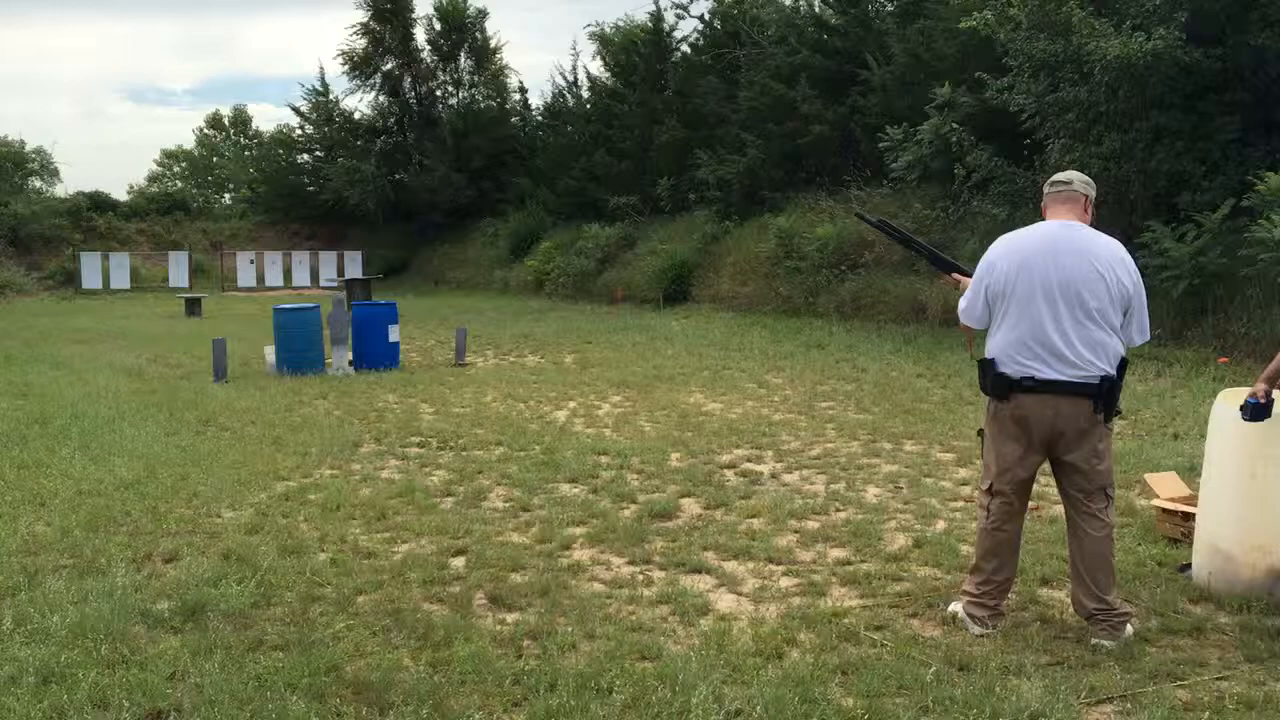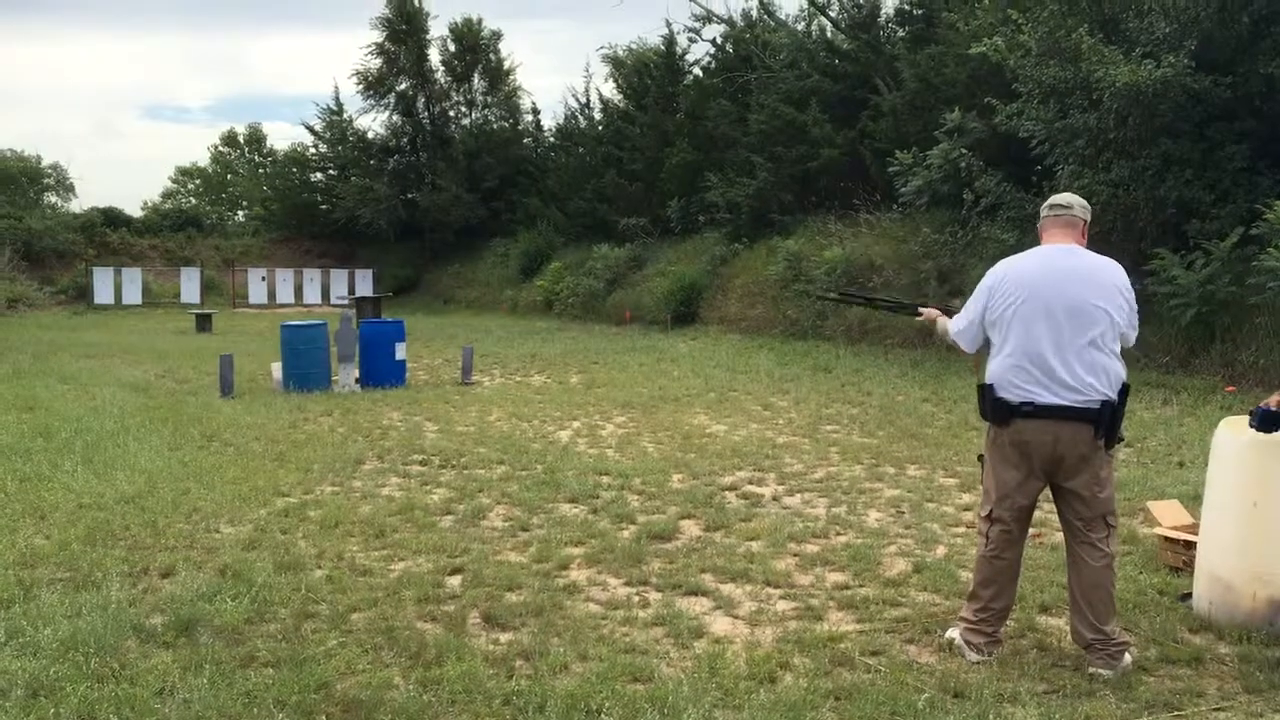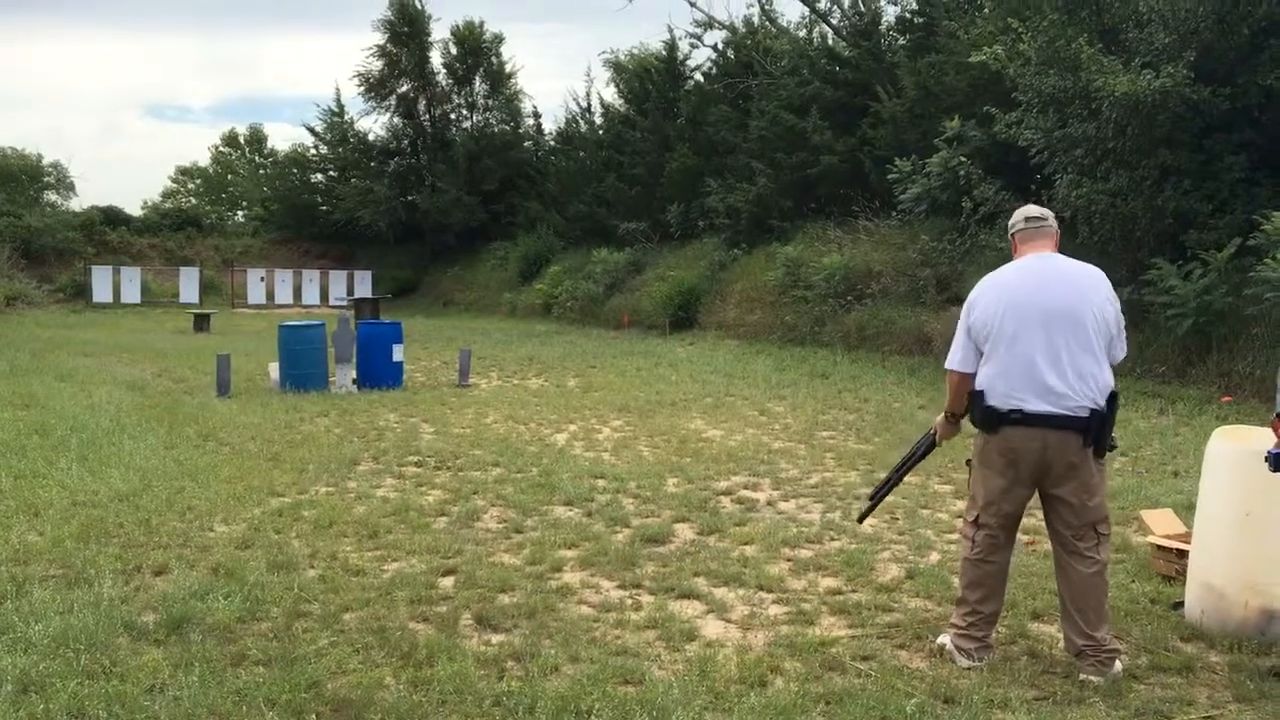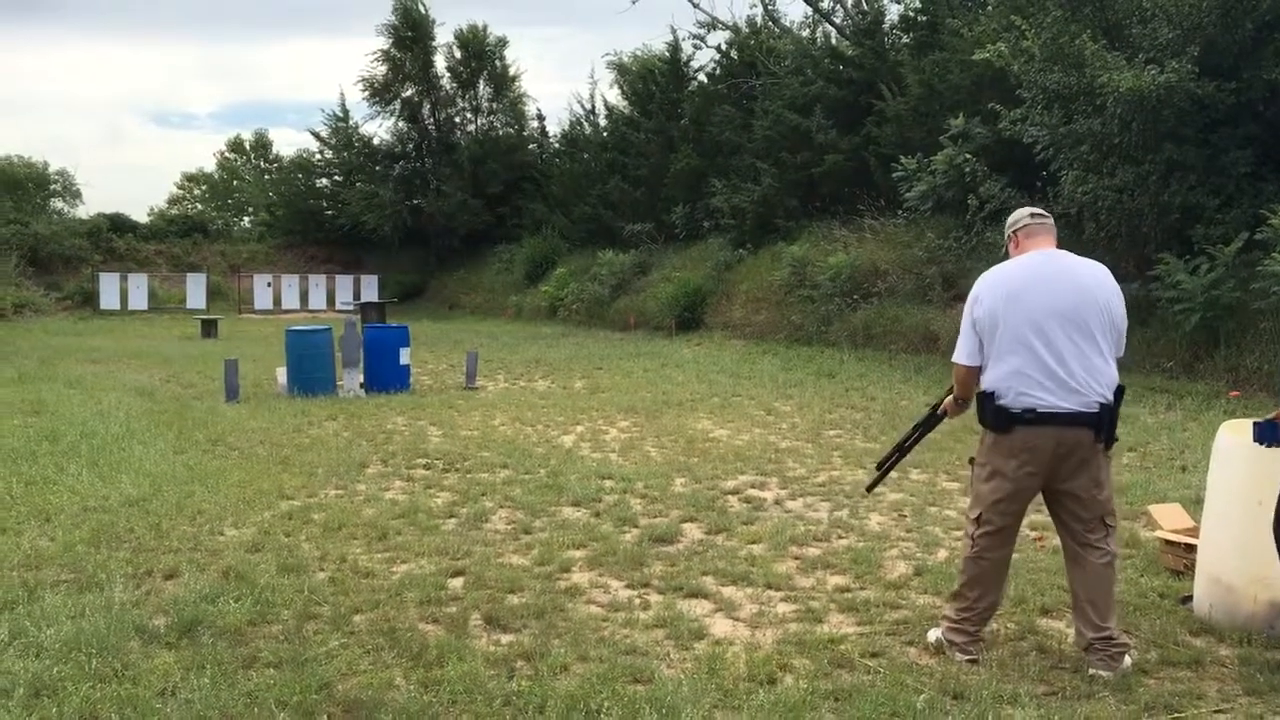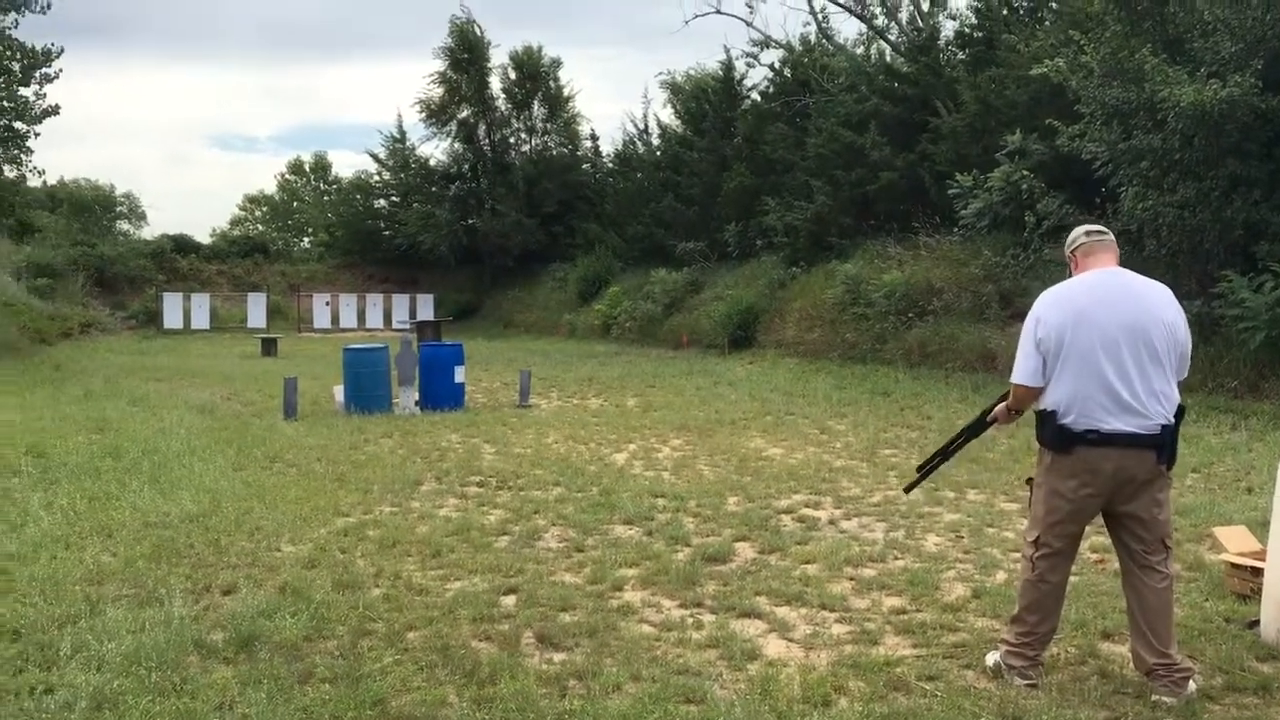
dt=0.7s
person 1, frame 1
left shoulder: (1006, 248)
right shoulder: (1114, 254)
left elbow: (971, 319)
right elbow: (1134, 336)
left wrist: (968, 289)
left hip: (1015, 399)
right hip: (1085, 403)
left knee: (1000, 505)
right knee: (1092, 511)
left ankle: (982, 608)
right ankle: (1105, 619)
person 1, frame 2
left shoulder: (1006, 273)
right shoulder: (1111, 274)
left elbow: (965, 339)
right elbow: (1128, 337)
left wrist: (939, 320)
left hip: (1017, 425)
right hip: (1087, 428)
left knee: (1000, 532)
right knee: (1092, 538)
left ankle: (979, 635)
right ankle: (1104, 648)
person 1, frame 3
left shoulder: (990, 287)
right shoulder: (1095, 281)
left elbow: (961, 370)
right elbow: (1114, 354)
left wrist: (951, 417)
left hip: (1005, 433)
right hip: (1076, 435)
left knee: (986, 538)
right knee: (1083, 545)
left ankle: (970, 641)
right ankle: (1095, 655)
person 1, frame 4
left shoulder: (993, 281)
right shoulder: (1100, 277)
left elbow: (968, 365)
right elbow: (1115, 351)
left wrist: (959, 400)
left hip: (1014, 431)
right hip: (1084, 430)
left knee: (988, 535)
right knee: (1092, 540)
left ankle: (962, 635)
right ankle: (1104, 650)
person 1, frame 5
left shoulder: (1054, 301)
right shoulder: (1163, 298)
left elbow: (1026, 387)
right elbow: (1178, 373)
left wrist: (1009, 410)
left hip: (1074, 451)
right hip: (1146, 452)
left knee: (1046, 555)
right knee: (1150, 562)
left ankle: (1020, 658)
right ankle: (1165, 673)
